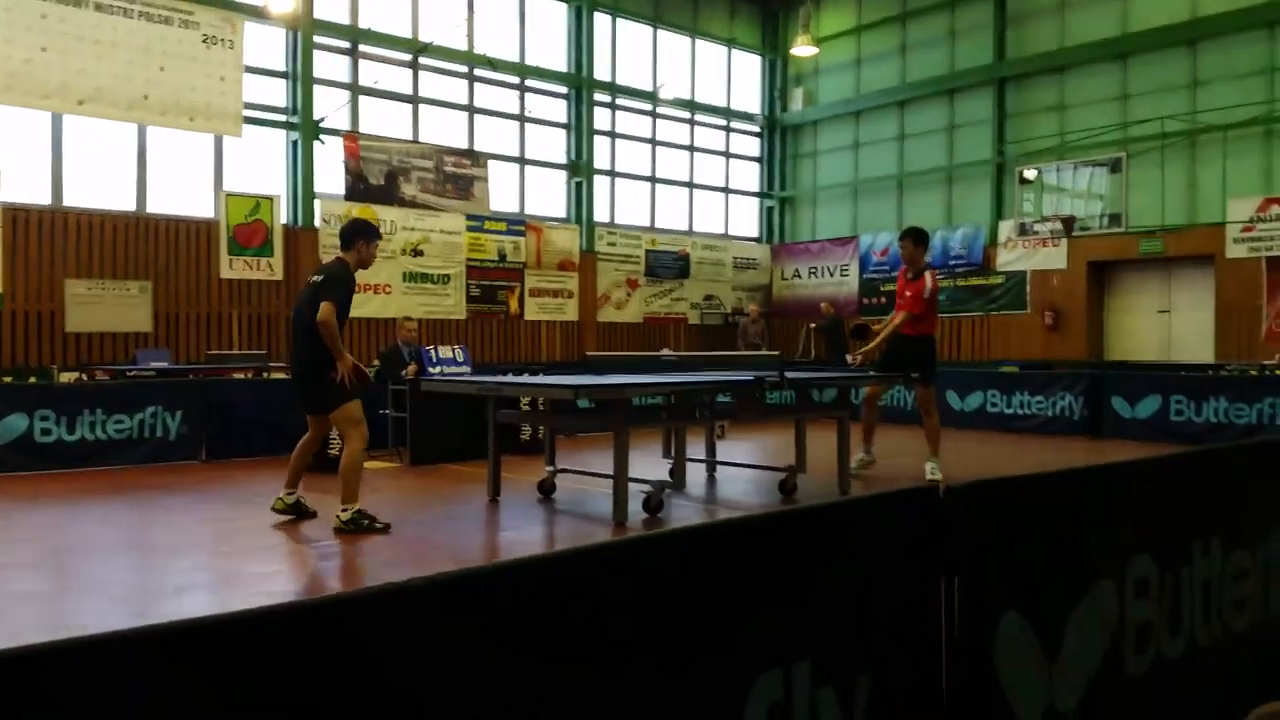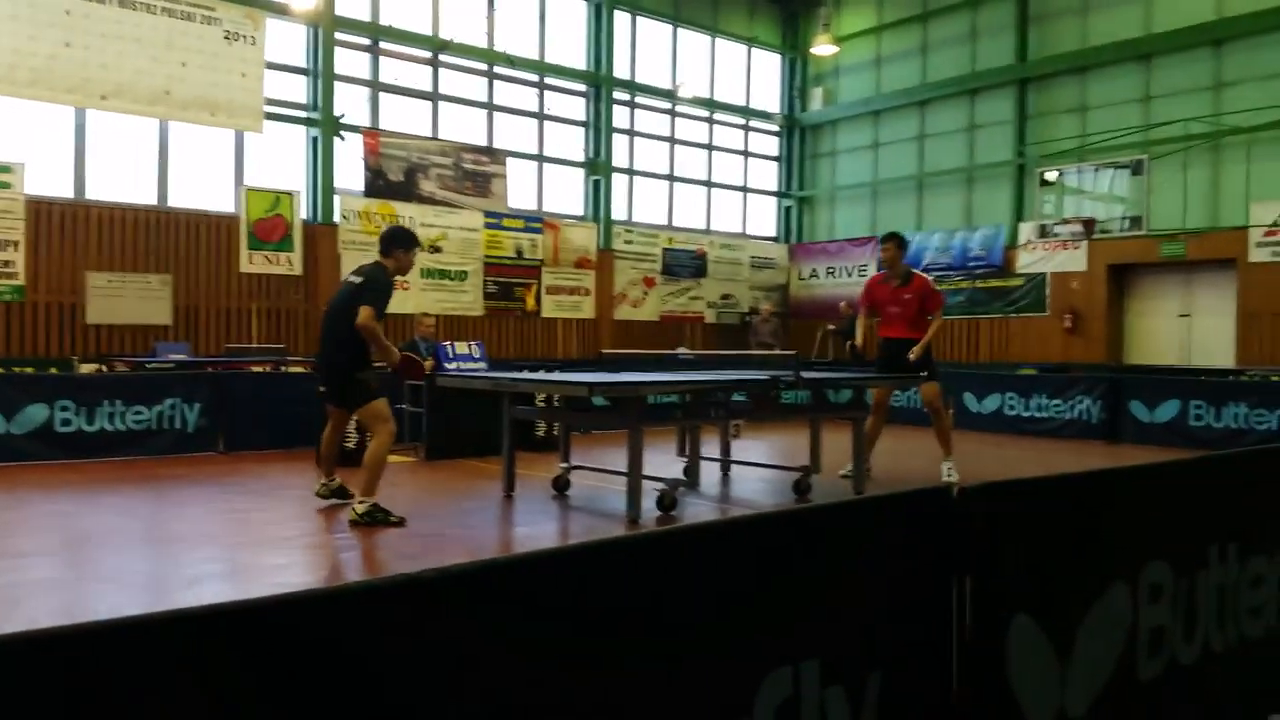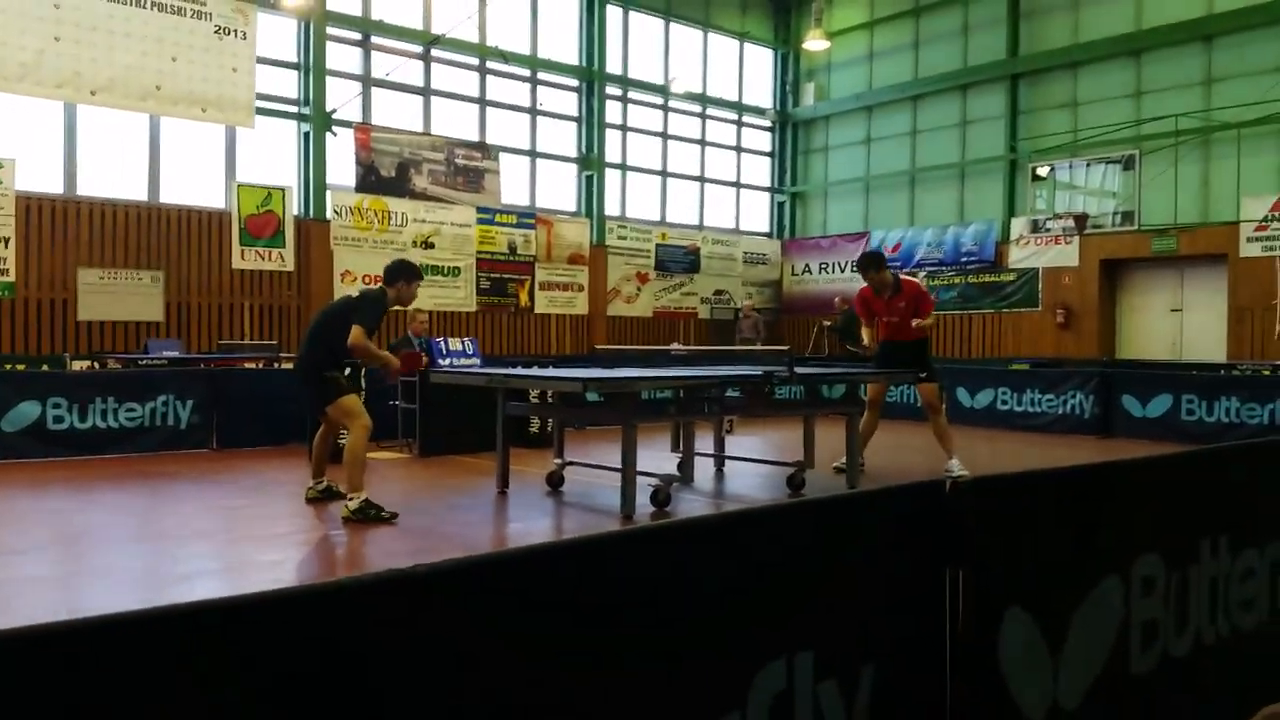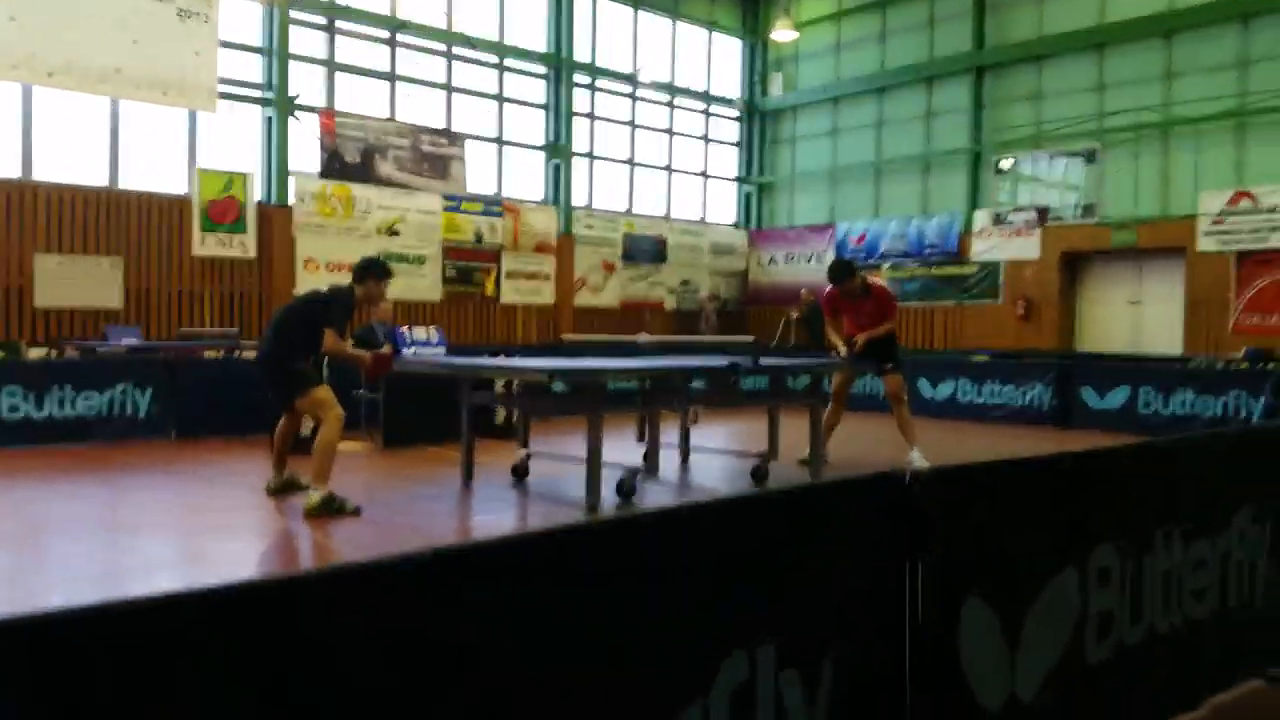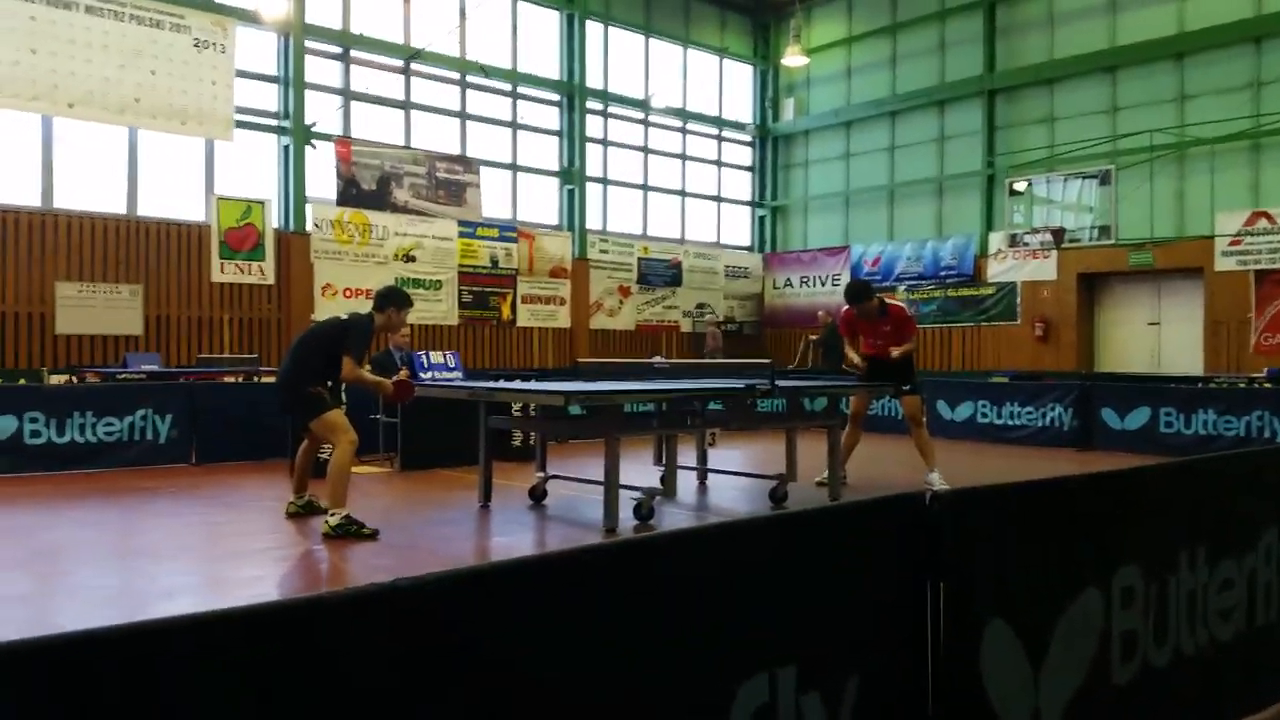
dt=0.4s
person 1, frame 1
left shoulder: (326, 271)
right shoulder: (342, 275)
left elbow: (304, 316)
right elbow: (324, 318)
right wrist: (341, 356)
left hip: (305, 365)
right hip: (321, 368)
left knee: (318, 432)
right knee: (357, 433)
left ankle: (288, 497)
right ankle: (348, 514)
person 1, frame 2
left shoulder: (362, 274)
right shoulder: (380, 279)
left elbow: (340, 314)
right elbow: (365, 322)
right wrist: (387, 350)
left hip: (331, 359)
right hip: (347, 364)
left knee: (338, 421)
right knee: (384, 429)
left ankle: (329, 483)
right ankle: (364, 506)
person 1, frame 3
left shoulder: (369, 298)
right shoulder: (375, 302)
right elbow: (355, 343)
left wrist: (382, 361)
right wrist: (386, 359)
left hip: (312, 362)
right hip: (320, 366)
left knee: (332, 423)
right knee: (360, 425)
left ankle: (318, 485)
right ankle: (356, 503)
person 1, frame 4
left shoulder: (338, 295)
right shoulder: (344, 299)
left elbow: (324, 343)
right elbow: (330, 346)
left wrist: (357, 356)
right wrist: (358, 356)
left hip: (274, 354)
right hip: (286, 358)
left knee: (293, 414)
right knee: (333, 417)
left ankle: (279, 477)
right ankle: (319, 495)
person 1, frame 5
left shoulder: (357, 323)
right shoulder: (362, 327)
left elbow: (347, 369)
right elbow: (348, 373)
left wrist: (378, 383)
right wrist: (378, 383)
left hip: (294, 379)
right hip: (302, 383)
left knee: (315, 438)
right knee: (346, 440)
left ankle: (299, 501)
right ankle: (336, 519)
person 2, frame 1
left shoulder: (926, 282)
right shoulder: (903, 272)
left elbow: (904, 320)
left wrist: (870, 348)
right wrist: (881, 328)
left hip: (919, 344)
right hip: (895, 341)
left knee: (925, 405)
right knee: (869, 396)
left ankle: (933, 462)
right ankle: (866, 452)
person 2, frame 2
left shoulder: (923, 283)
right shoulder: (874, 283)
left elbow: (937, 318)
right elbow: (865, 315)
left wrist: (920, 346)
right wrist: (859, 337)
left hip: (916, 349)
right hip: (888, 347)
left knee: (934, 405)
right knee: (878, 406)
left ankle: (948, 462)
person 2, frame 3
left shoulder: (914, 287)
right shoulder: (864, 294)
left elbow: (930, 319)
right elbow: (867, 324)
left wrist: (920, 324)
right wrist: (867, 339)
left hip: (916, 348)
right hip: (887, 347)
left knee: (932, 404)
right knee: (873, 403)
left ankle: (952, 460)
person 2, frame 4
left shoulder: (881, 289)
right shoulder: (831, 294)
left elbow: (891, 324)
right elbow: (830, 326)
left wrist: (867, 337)
right wrist: (839, 344)
left hip: (882, 342)
right hip: (852, 342)
left knee: (896, 396)
right knee: (837, 394)
left ankle: (914, 452)
person 2, frame 5
left shoulder: (898, 310)
right shoulder: (848, 314)
left elbow: (912, 342)
right elbow: (848, 345)
left wrist: (900, 351)
right wrist: (855, 356)
left hip: (899, 363)
right hip: (870, 362)
left knee: (915, 418)
right knee: (855, 416)
left ankle: (932, 473)
right ankle: (838, 470)
